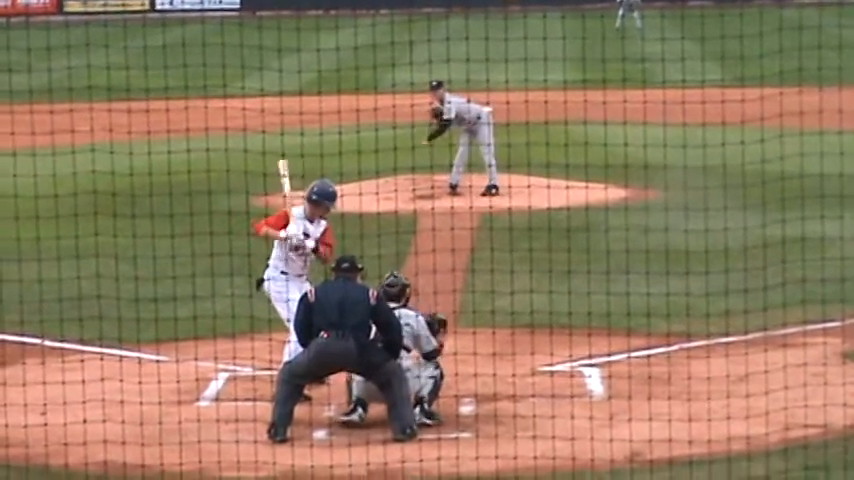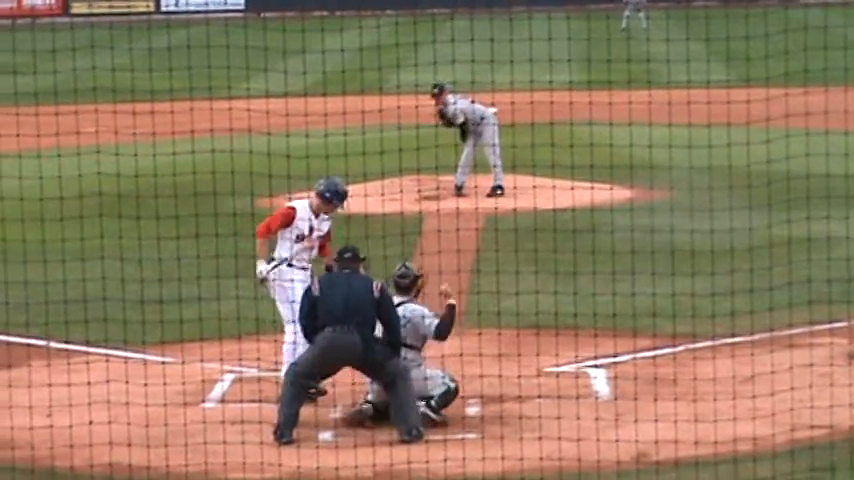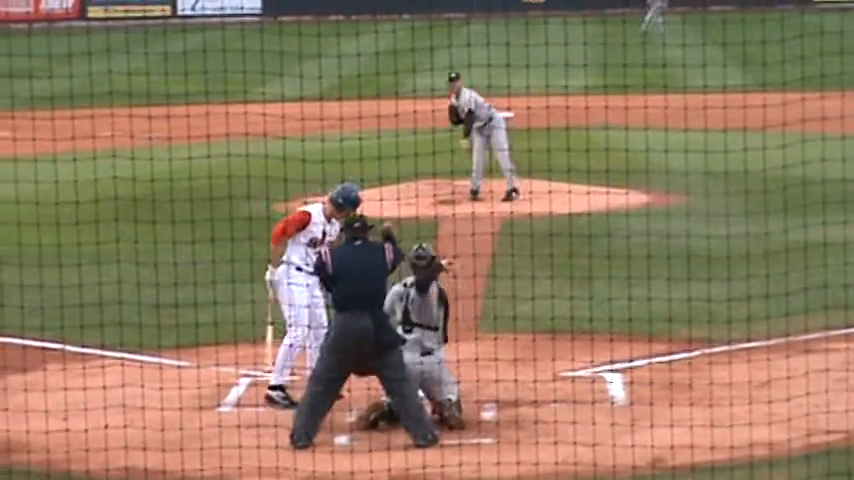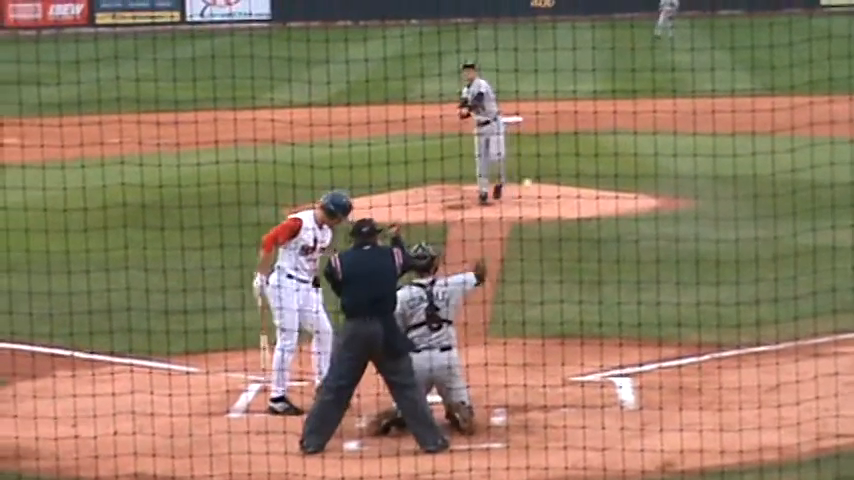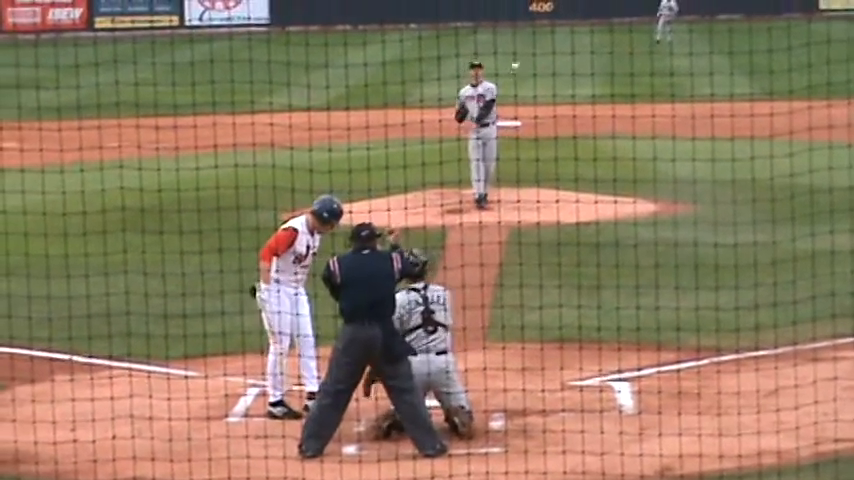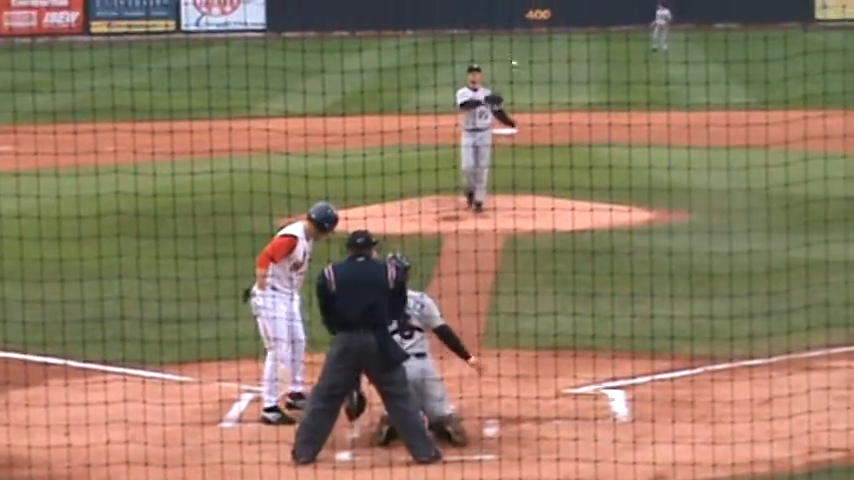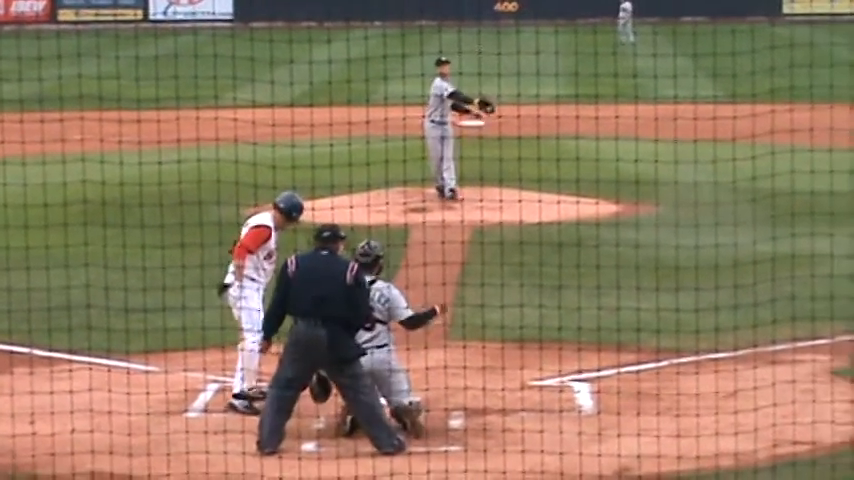
dt=0.3s
person 1, frame 1
left shoulder: (323, 226)
right shoulder: (290, 216)
left elbow: (326, 253)
right elbow: (259, 228)
left wrist: (311, 245)
right wrist: (283, 235)
left hip: (301, 280)
right hip: (280, 280)
person 1, frame 2
left shoulder: (325, 221)
right shoulder: (293, 211)
left elbow: (324, 247)
right elbow: (262, 230)
right wrist: (262, 263)
left hip: (305, 275)
right hip: (285, 274)
right knee: (296, 329)
person 1, frame 3
left shoulder: (334, 225)
right shoulder: (307, 215)
right elbow: (277, 235)
right wrist: (273, 268)
left hip: (312, 280)
right hip: (292, 277)
left knee: (320, 329)
right knee: (297, 332)
right ankle: (276, 387)
person 1, frame 4
left shoulder: (327, 231)
right shoulder: (298, 222)
right elbow: (268, 242)
left wrist: (317, 285)
right wrist: (261, 275)
left hip: (307, 287)
right hip: (285, 284)
left knee: (324, 332)
right knee: (288, 340)
right ankle: (277, 398)
person 1, frame 5
left shoulder: (315, 233)
right shoulder: (293, 230)
right elbow: (266, 253)
right wrist: (265, 286)
left hip: (297, 290)
right hip: (277, 290)
left knee: (307, 341)
right knee: (280, 345)
left ankle: (312, 395)
right ankle: (275, 403)
person 1, frame 6
left shoulder: (307, 237)
right shoulder: (291, 237)
right elbow: (263, 259)
right wrist: (261, 293)
left hip: (289, 296)
right hip: (272, 296)
left knee: (298, 343)
right knee: (277, 351)
left ankle: (296, 394)
right ankle: (269, 408)
person 1, frame 7
left shoulder: (258, 219)
right shoulder: (264, 227)
left elbow: (242, 249)
right elbow: (240, 252)
right wrist: (238, 283)
left hip: (248, 285)
right hip: (246, 286)
left knee: (252, 335)
right knee: (255, 339)
left ankle: (248, 387)
right ankle: (239, 395)
person 2, frame 1
left shoulder: (313, 294)
right shoulder: (370, 294)
left elbow: (302, 331)
right elbow: (392, 330)
right wrist: (390, 356)
left hip: (323, 348)
right hip: (358, 349)
left knee: (289, 375)
right knee: (394, 375)
left ankle: (278, 430)
right ankle: (404, 428)
person 2, frame 2
left shoulder: (317, 285)
right shoulder: (374, 286)
left elbow: (307, 324)
right elbow: (392, 323)
right wrist: (393, 353)
left hip: (328, 341)
right hip: (363, 343)
left knee: (295, 377)
right knee: (398, 376)
left ankle: (284, 431)
right ankle: (410, 429)
person 2, frame 3
left shoulder: (329, 256)
right shoulder: (384, 251)
left elbow: (326, 283)
right elbow: (397, 256)
right wrist: (389, 237)
left hip: (344, 324)
right hip: (376, 324)
left knee: (323, 380)
right knee: (398, 380)
left ankle: (302, 434)
right ankle: (422, 433)
person 2, frame 4
left shoulder: (339, 262)
right shoulder: (393, 256)
right elbow: (406, 261)
right wrist: (396, 239)
left hip: (354, 330)
right hip: (386, 329)
left knee: (334, 387)
right knee: (406, 386)
left ankle: (312, 441)
right ankle: (431, 440)
person 2, frame 5
left shoulder: (337, 265)
right shoulder: (393, 261)
right elbow: (406, 269)
right wrist: (395, 247)
left hip: (352, 334)
right hip: (385, 334)
left knee: (332, 391)
right knee: (405, 391)
left ankle: (311, 445)
right ankle: (430, 444)
person 2, frame 6
left shoulder: (331, 274)
right shoulder: (388, 272)
left elbow: (327, 315)
left hip: (346, 341)
right hip: (379, 342)
left knee: (324, 397)
right knee: (400, 398)
left ankle: (304, 451)
right ankle: (424, 450)
person 2, frame 7
left shoulder: (294, 264)
right shoulder: (351, 270)
left elbow: (279, 303)
right elbow: (361, 314)
left wrist: (268, 334)
right wrist: (348, 334)
left hip: (301, 333)
right hip: (336, 337)
left knee: (282, 388)
right knee: (359, 390)
left ankle: (268, 440)
right ankle: (387, 441)
person 3, frame 1
right shoulder: (413, 317)
right elbow: (430, 354)
right wrist: (440, 344)
left hip: (368, 384)
left knee: (355, 376)
right knee: (433, 369)
left ankle: (356, 409)
right ankle: (422, 409)
person 3, frame 2
right shoulder: (418, 311)
right elbow: (442, 333)
right wrist: (450, 302)
right hip: (409, 378)
left knee: (380, 409)
right knee: (450, 386)
left ankle: (368, 408)
right ankle: (429, 405)
person 3, frame 3
left shoulder: (398, 289)
right shoulder: (431, 289)
right elbow: (421, 283)
right wrist: (440, 266)
left hip: (402, 360)
right hip: (431, 360)
left knee: (396, 406)
right knee: (450, 403)
left ankle: (383, 410)
right ankle: (446, 408)
person 3, frame 4
left shoulder: (402, 295)
right shoulder: (451, 285)
right elbow: (477, 276)
right wrist: (481, 268)
left hip: (416, 360)
right hip: (446, 359)
right knee: (460, 406)
left ankle: (391, 418)
right ankle: (459, 412)
person 3, frame 5
left shoulder: (397, 300)
right shoulder: (443, 293)
left wrist: (373, 374)
left hip: (412, 364)
right hip: (442, 361)
right knee: (459, 409)
left ankle: (392, 419)
right ankle: (458, 416)
person 3, frame 6
right shoulder: (421, 300)
right elbow: (443, 332)
right wrist: (469, 357)
right hip: (421, 365)
right knee: (441, 416)
left ankle: (389, 426)
right ankle: (451, 428)
person 3, frame 7
right shoulder: (389, 291)
right elbow: (411, 323)
right wrist: (434, 311)
right hip: (383, 356)
right knee: (403, 404)
left ankle: (351, 416)
right ankle: (408, 414)
person 4, frame 1
left shoulder: (449, 104)
right shoulder: (441, 103)
left elbow: (444, 126)
right elbow: (443, 123)
left wrist: (429, 138)
right wrist: (438, 116)
left hip: (481, 120)
right hip: (468, 125)
left knee: (487, 152)
right knee: (461, 153)
left ankle: (493, 185)
right ankle: (453, 184)
person 4, frame 2
left shoulder: (453, 107)
right shoulder: (447, 104)
left elbow: (463, 127)
right elbow: (450, 124)
left wrist: (464, 140)
right wrist: (443, 118)
left hip: (486, 121)
right hip: (473, 125)
left knee: (492, 152)
right knee: (467, 153)
left ankle: (499, 186)
right ankle: (459, 185)
person 4, frame 3
left shoulder: (467, 96)
right shoulder: (454, 99)
left elbow: (470, 118)
right elbow: (456, 121)
left wrist: (465, 138)
right wrist: (453, 113)
left hip: (494, 123)
right hip: (480, 128)
left knee: (502, 154)
right knee: (478, 158)
left ankle: (512, 190)
right ankle: (475, 190)
person 4, frame 4
left shoulder: (481, 84)
right shoulder: (465, 90)
left elbow: (477, 101)
right elbow: (463, 113)
left wrist: (468, 109)
right wrist: (463, 108)
left hip: (494, 125)
right hip: (480, 128)
left knee: (497, 156)
right knee: (481, 160)
left ankle: (499, 183)
right ankle: (483, 193)
person 4, frame 5
left shoulder: (490, 88)
right shoulder: (464, 91)
left elbow: (489, 107)
right elbow: (459, 114)
left wrist: (477, 122)
right wrist: (460, 117)
left hip: (489, 129)
right hip: (474, 131)
left knee: (489, 162)
right knee: (476, 161)
left ankle: (484, 193)
right ankle: (478, 195)
person 4, frame 6
left shoulder: (488, 93)
right shoulder: (462, 92)
left elbow: (498, 112)
right elbow: (465, 105)
left wrist: (512, 124)
right wrist: (483, 100)
left hip: (484, 134)
right hip: (468, 135)
left knee: (482, 168)
right knee: (467, 167)
left ankle: (479, 200)
right ankle: (470, 191)
person 4, frame 7
left shoulder: (448, 84)
right shoulder: (438, 83)
right elbow: (456, 96)
left wrist: (470, 111)
right wrist: (476, 101)
left hip: (446, 125)
right hip: (433, 125)
left knee: (448, 157)
right knee: (436, 157)
left ankle: (450, 189)
right ankle: (440, 186)
